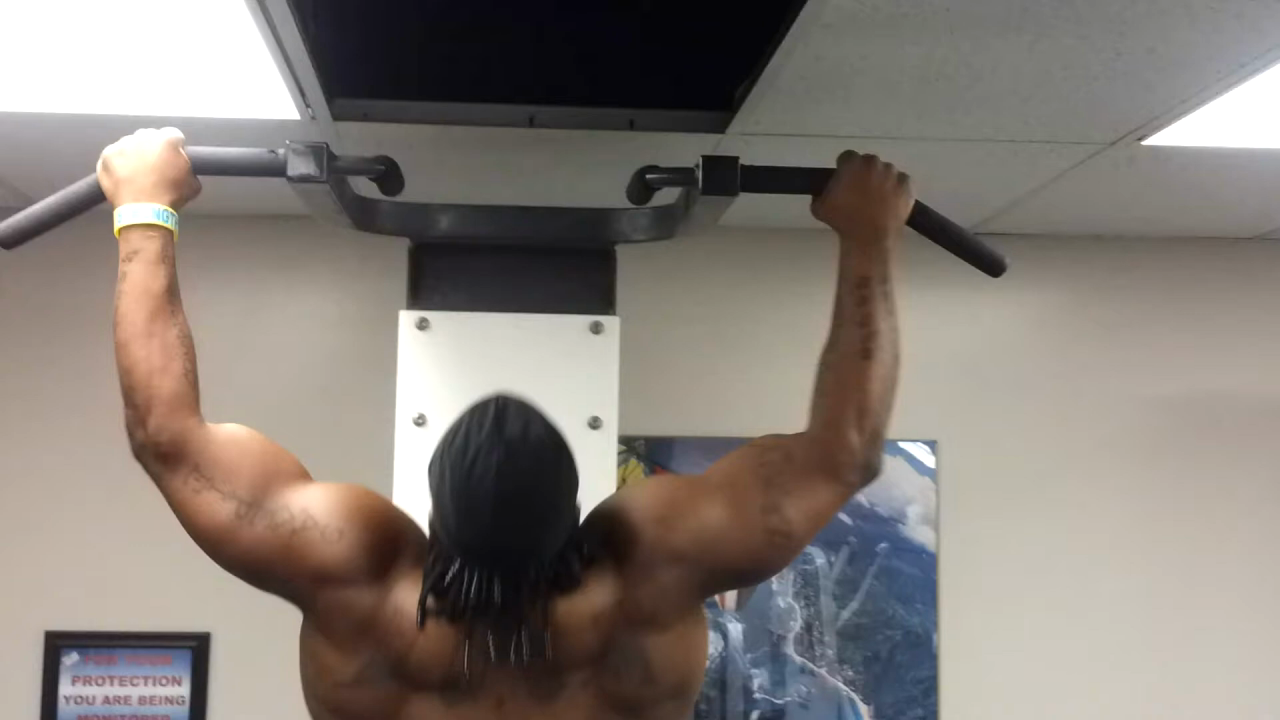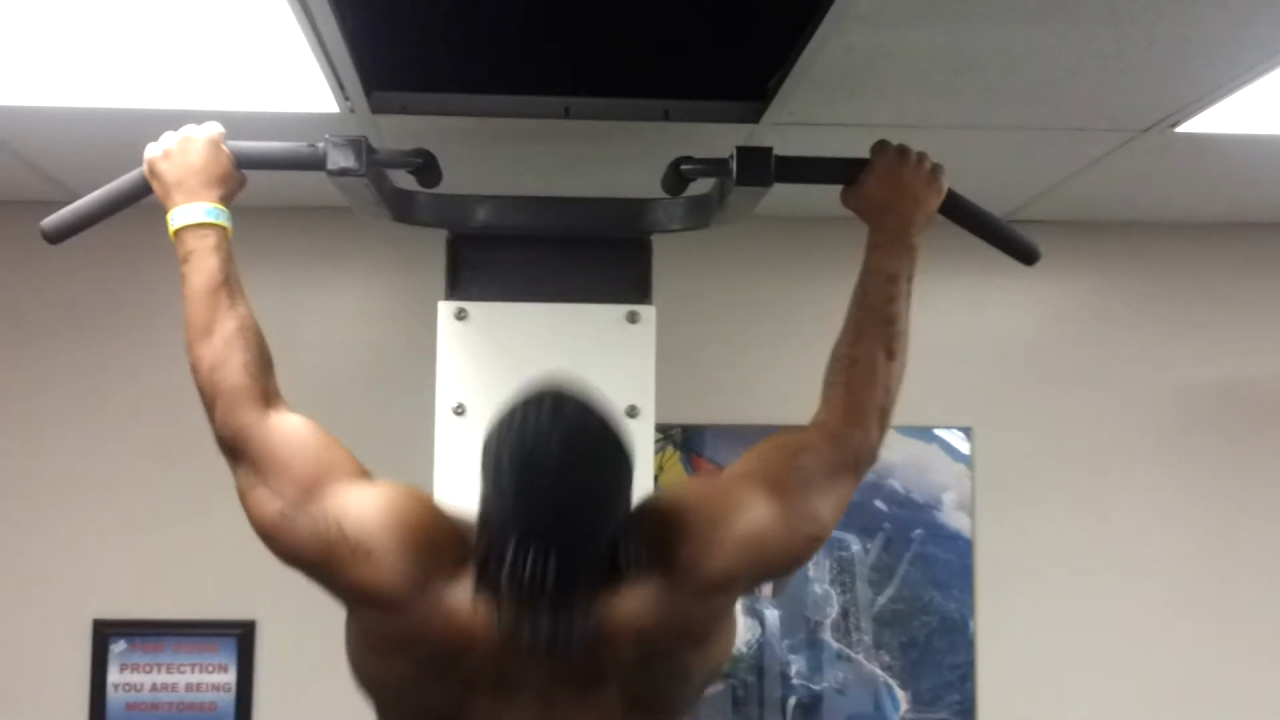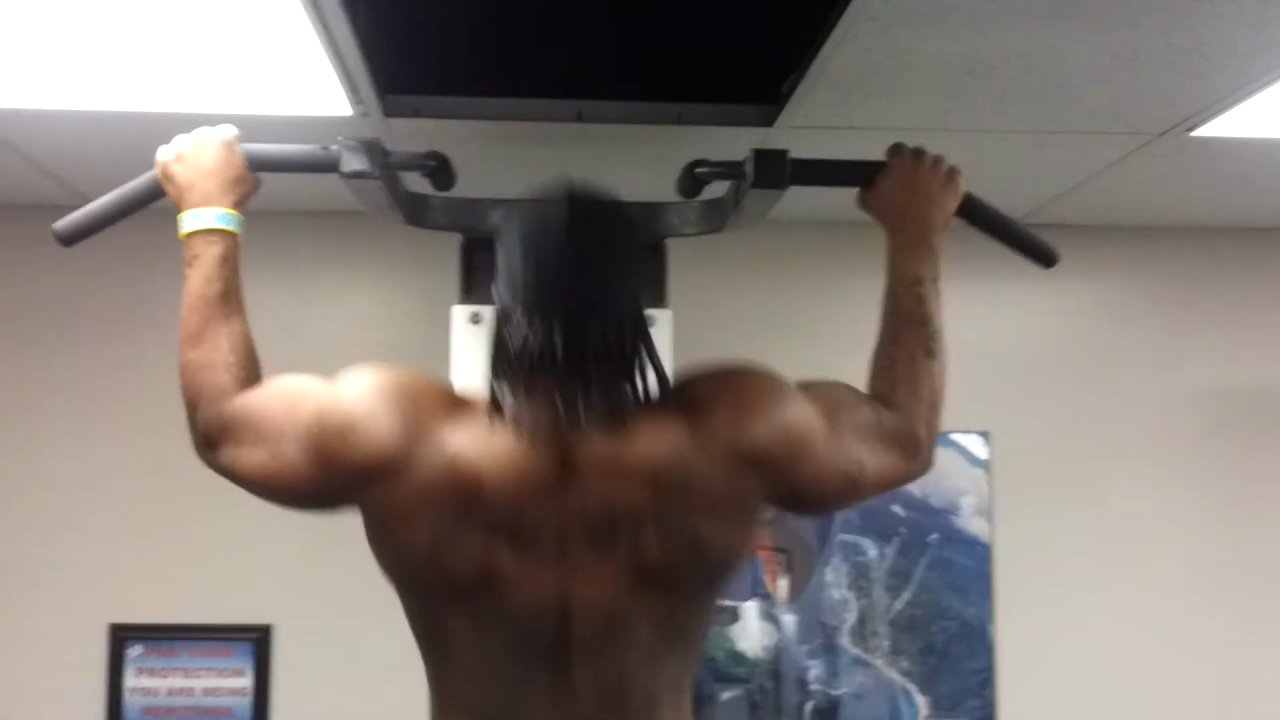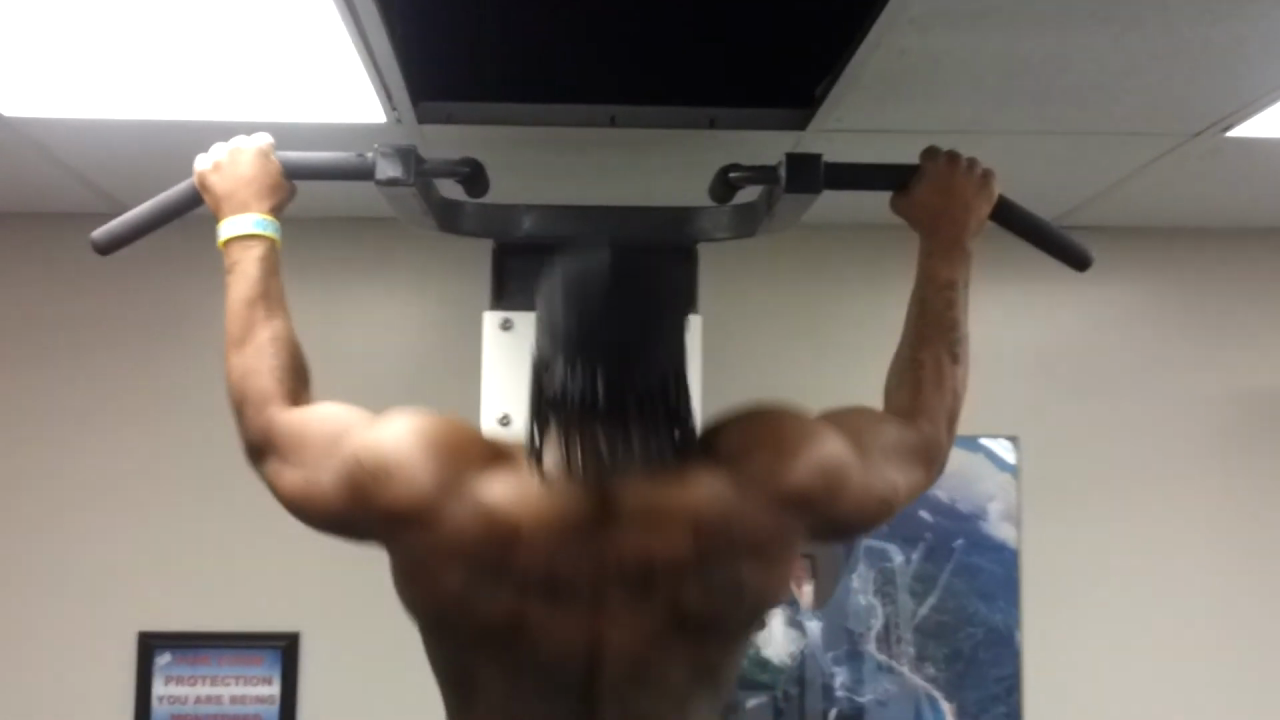
dt=0.7s
person 1, frame 1
left shoulder: (353, 584)
right shoulder: (651, 585)
left elbow: (165, 432)
right elbow: (845, 450)
left wrist: (144, 214)
right wrist: (866, 240)
person 1, frame 2
left shoulder: (401, 586)
right shoulder: (685, 587)
left elbow: (246, 418)
right elbow: (846, 439)
left wrist: (199, 213)
right wrist: (892, 234)
person 1, frame 3
left shoulder: (399, 438)
right shoulder: (727, 442)
left elbow: (220, 420)
right elbow: (903, 433)
left wrist: (209, 215)
right wrist: (913, 237)
person 1, frame 4
left shoulder: (441, 496)
right shoulder: (756, 500)
left elbow: (270, 425)
right elbow: (920, 438)
left wrist: (247, 223)
right wrist: (946, 243)
